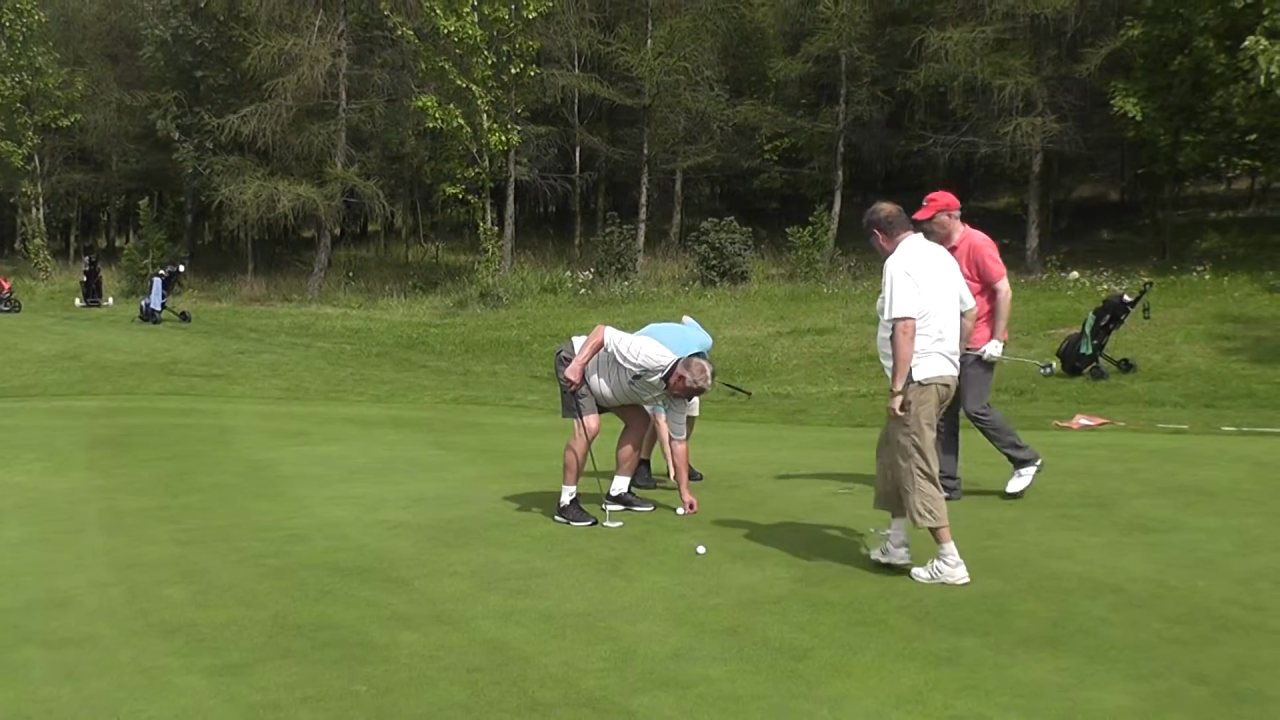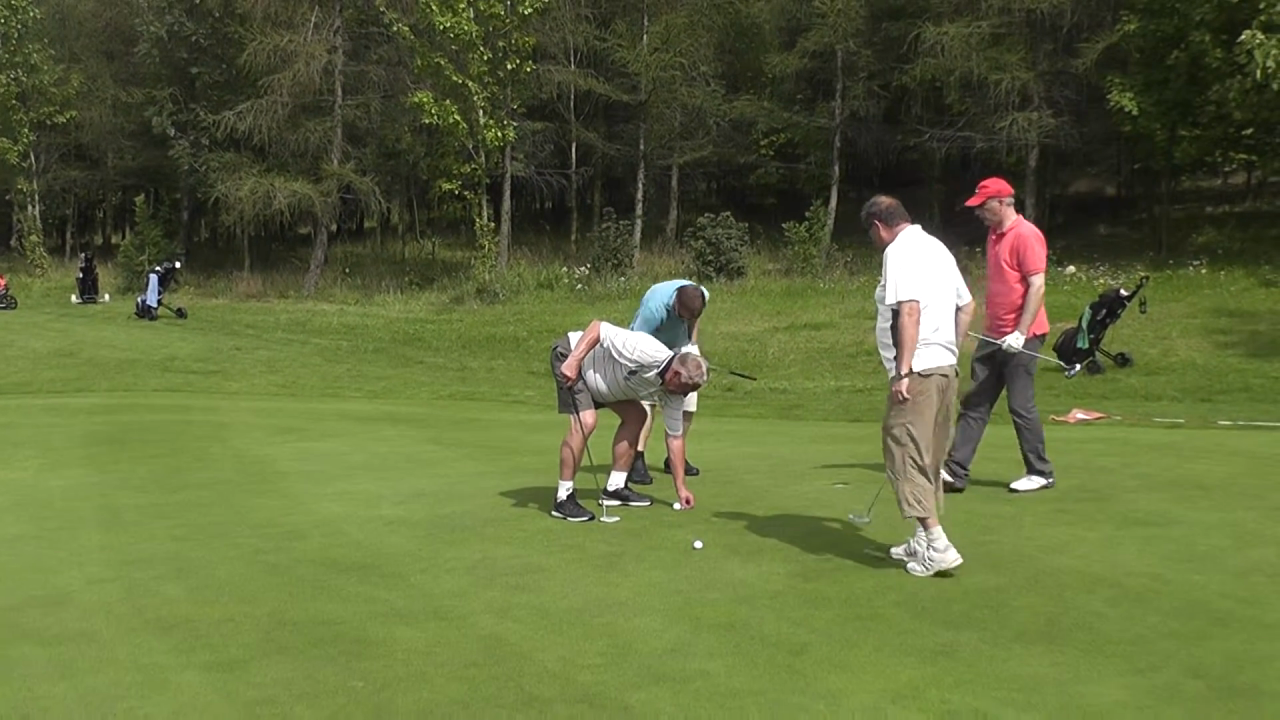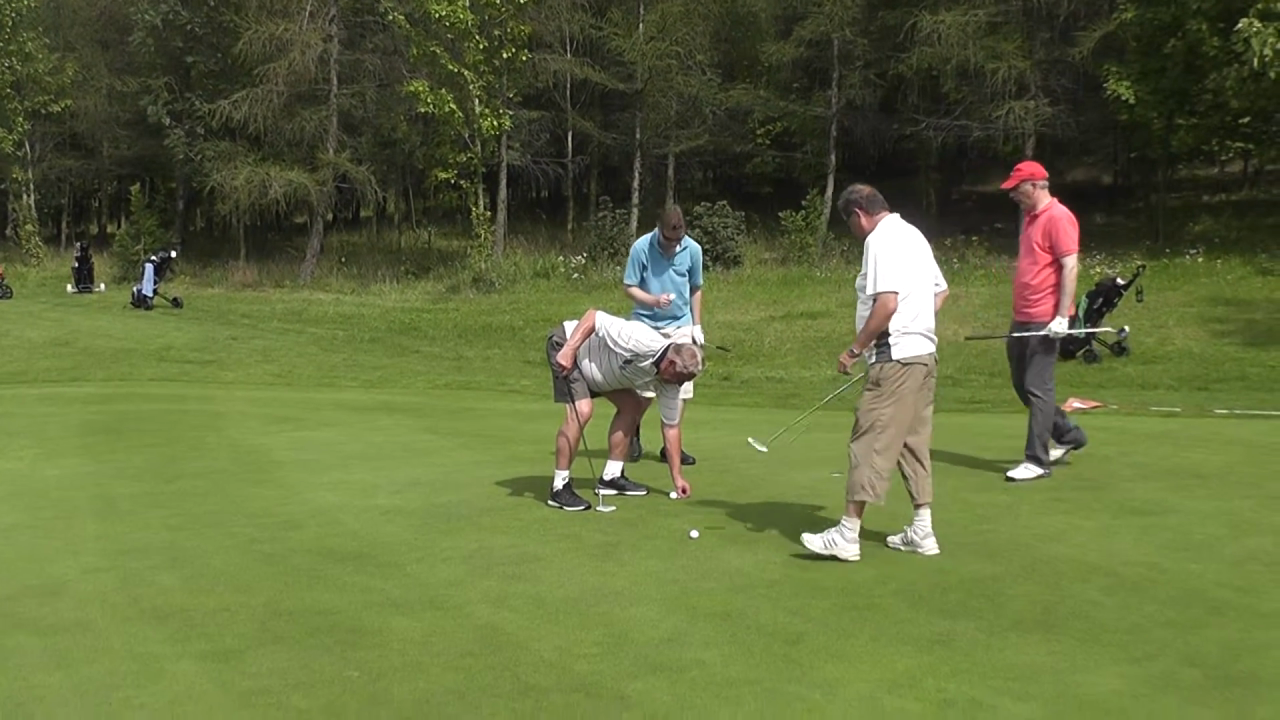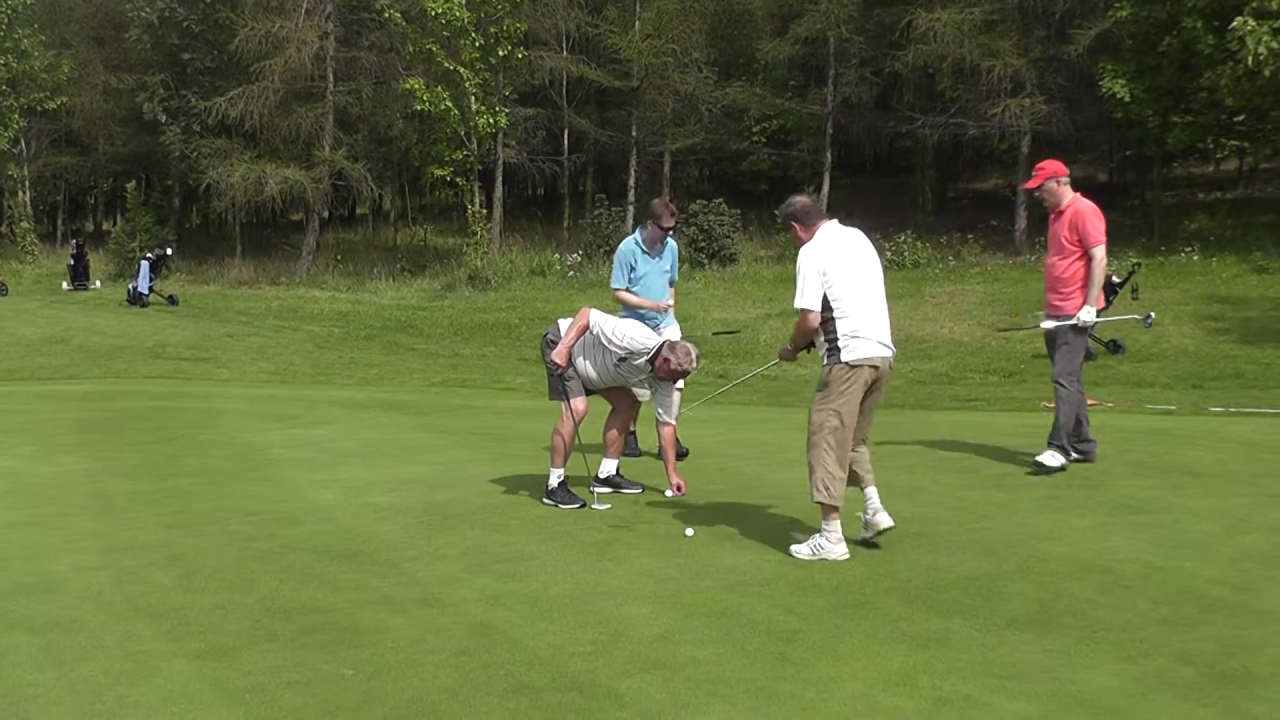
dt=0.4s
person 1, frame 1
left shoulder: (900, 263)
right shoulder: (941, 255)
left elbow: (904, 329)
right elbow: (970, 312)
left wrist: (896, 387)
left hip: (919, 378)
right hip: (945, 373)
left knee: (917, 467)
right knee: (893, 454)
left ankle: (949, 561)
right ankle: (897, 542)
person 1, frame 2
left shoulder: (899, 251)
right shoulder: (937, 247)
left elbow: (909, 312)
right elbow: (966, 307)
left wrist: (903, 371)
left hip: (918, 369)
right hip: (945, 366)
left knee: (906, 456)
right knee: (928, 457)
left ankle: (938, 545)
right ankle: (925, 540)
person 1, frame 3
left shoulder: (880, 239)
right shoulder: (912, 234)
left elbow: (887, 302)
right elbow: (940, 291)
left wrist: (854, 349)
left hip: (895, 357)
right hip: (923, 353)
left knee: (871, 441)
right knee: (913, 441)
left ankle: (847, 536)
right ankle: (922, 530)
person 1, frame 4
left shoulder: (813, 251)
right shoulder: (858, 237)
left elbow: (810, 319)
left wrist: (791, 347)
left hip: (848, 357)
right hip: (881, 352)
left knee: (827, 442)
right knee: (852, 438)
left ankle: (830, 537)
right ankle: (874, 509)
person 2, frame 1
left shoulder: (978, 244)
right shoulder: (938, 249)
left elbow: (1003, 291)
left wrist: (998, 340)
left hip: (980, 343)
left knee: (974, 407)
right knee: (943, 411)
left ankle: (1025, 460)
right ankle: (948, 482)
person 2, frame 2
left shoulder: (1026, 235)
right shoulder: (994, 235)
left elbow: (1038, 286)
left wrist: (1021, 331)
left hip: (1021, 337)
right hip: (994, 337)
left knee: (1021, 406)
right knee: (975, 402)
left ankle: (1040, 472)
right ankle: (955, 471)
person 2, frame 3
left shoulder: (1059, 218)
right shoulder: (1030, 217)
left elbow: (1071, 267)
left wrist: (1062, 315)
left hip: (1046, 320)
right hip: (1022, 318)
left knee: (1038, 388)
right knee: (1023, 385)
left ankle: (1038, 460)
right ankle: (1067, 435)
person 2, frame 4
left shoulder: (1084, 211)
right shoulder: (1056, 214)
left elbow: (1099, 258)
left wrist: (1090, 305)
left hip: (1076, 312)
right hip: (1056, 312)
left knee: (1064, 377)
right knee: (1067, 378)
left ankle: (1060, 447)
right ankle: (1081, 446)
person 3, frame 1
left shoulder: (704, 343)
left elbow: (685, 319)
right elbow: (660, 420)
right wrist: (670, 463)
left knee: (691, 404)
right knee: (652, 411)
right ankle: (641, 467)
person 3, frame 2
left shoulder: (702, 296)
right shoulder: (655, 307)
left wrist: (693, 345)
left hip: (678, 345)
left knee: (688, 400)
left ankle: (674, 458)
right ankle: (637, 461)
person 3, frame 3
left shoulder: (693, 250)
right shoulder: (641, 248)
left elbow: (696, 289)
right elbow: (629, 287)
left wrist: (697, 325)
right wrist: (654, 301)
left hip: (681, 326)
right hip: (647, 326)
left knee: (681, 386)
right ankle: (634, 434)
person 3, frame 4
left shoulder: (671, 247)
right shoulder: (627, 249)
right elbow: (618, 293)
left wrist: (673, 317)
right wrist: (651, 304)
left hip: (666, 325)
left knee: (674, 379)
right knee: (636, 386)
right ankle: (629, 435)
person 4, frame 1
left shoulder: (676, 398)
right shoulder: (650, 357)
left elbow: (678, 440)
right elbow: (601, 331)
left wrist: (684, 491)
right wrist: (577, 365)
right hip: (575, 359)
left knee: (639, 421)
right knee: (589, 426)
left ankle: (618, 492)
right ankle: (567, 503)
person 4, frame 2
left shoulder: (672, 394)
right shoulder: (646, 352)
left elbow: (675, 436)
right elbow: (597, 326)
left wrist: (681, 488)
right wrist: (573, 361)
right hip: (571, 355)
left knee: (636, 416)
right knee: (586, 422)
left ankle: (615, 487)
right ankle: (563, 498)
person 4, frame 3
left shoulder: (668, 384)
right shoulder: (642, 342)
left elbow: (671, 426)
right elbow: (593, 315)
left wrist: (677, 476)
right wrist: (569, 350)
right hip: (567, 344)
left knee: (632, 406)
right knee: (582, 411)
left ankle: (611, 477)
right ankle: (560, 487)
person 4, frame 4
left shoulder: (662, 380)
right shoulder: (636, 339)
left elbow: (665, 423)
right elbow: (587, 313)
left wrist: (672, 473)
right wrist: (563, 348)
right hip: (561, 341)
left knee: (626, 403)
right knee: (577, 408)
left ankle: (606, 475)
right ankle: (555, 485)
